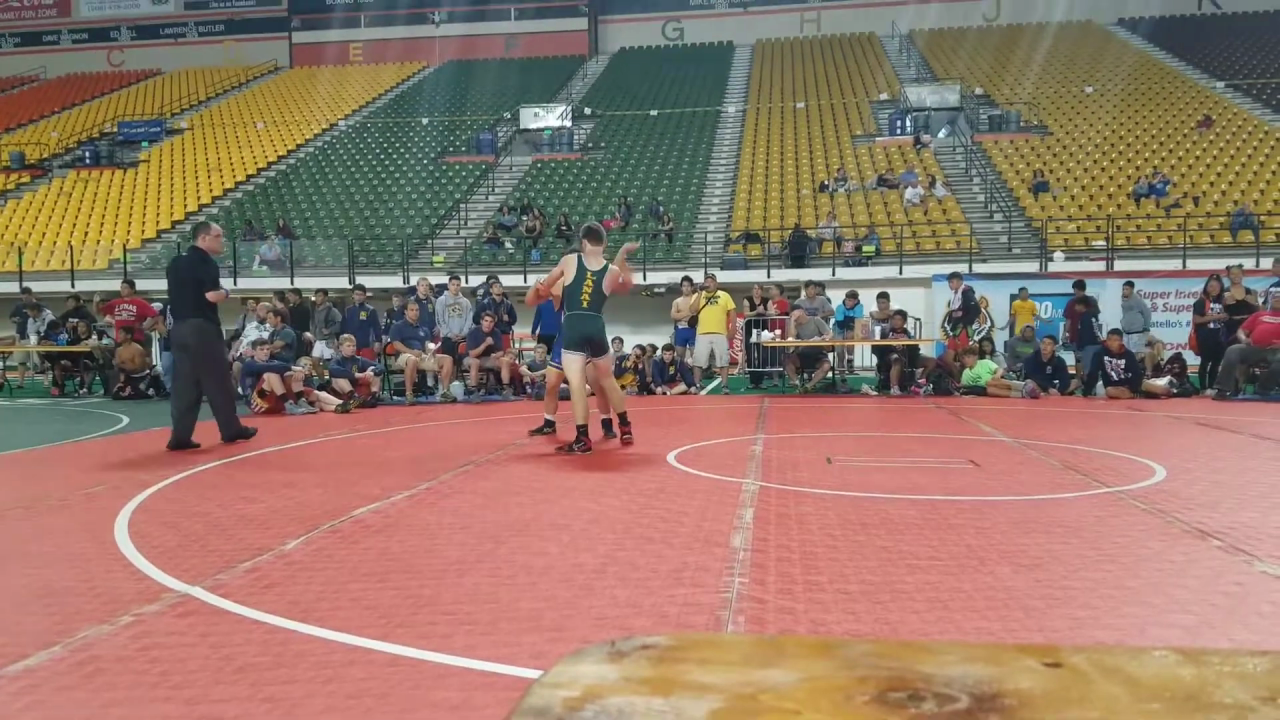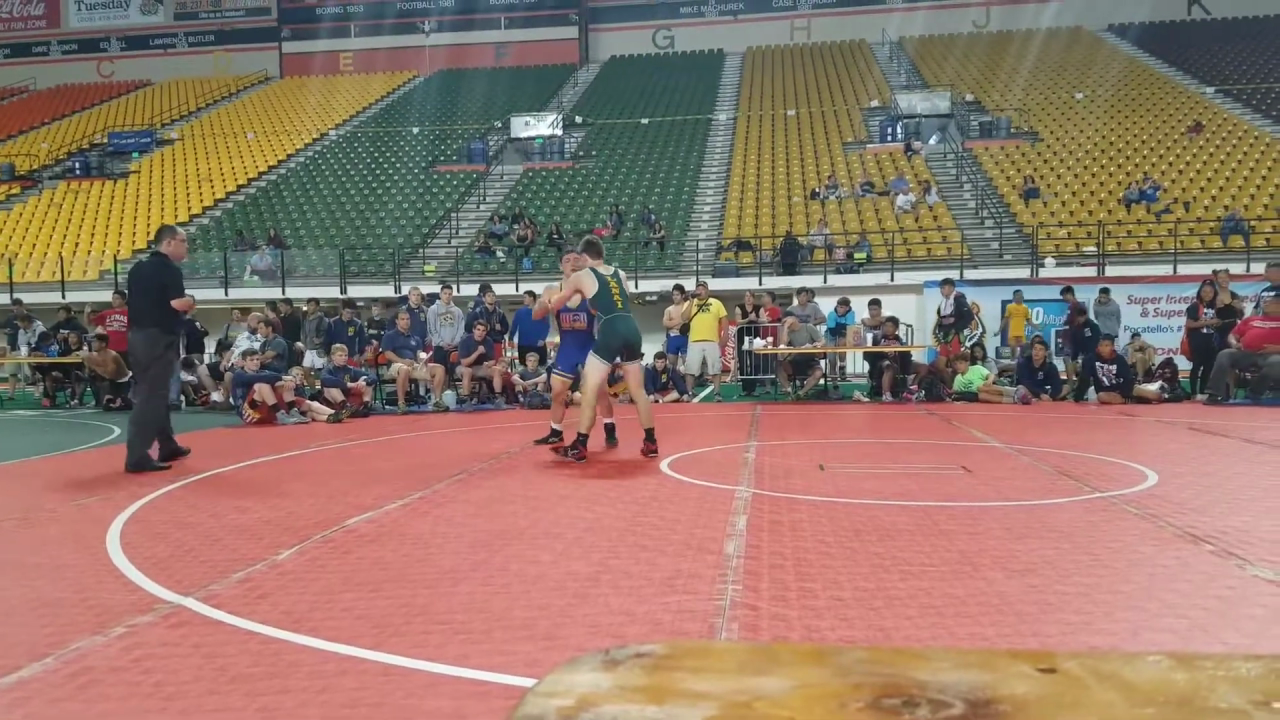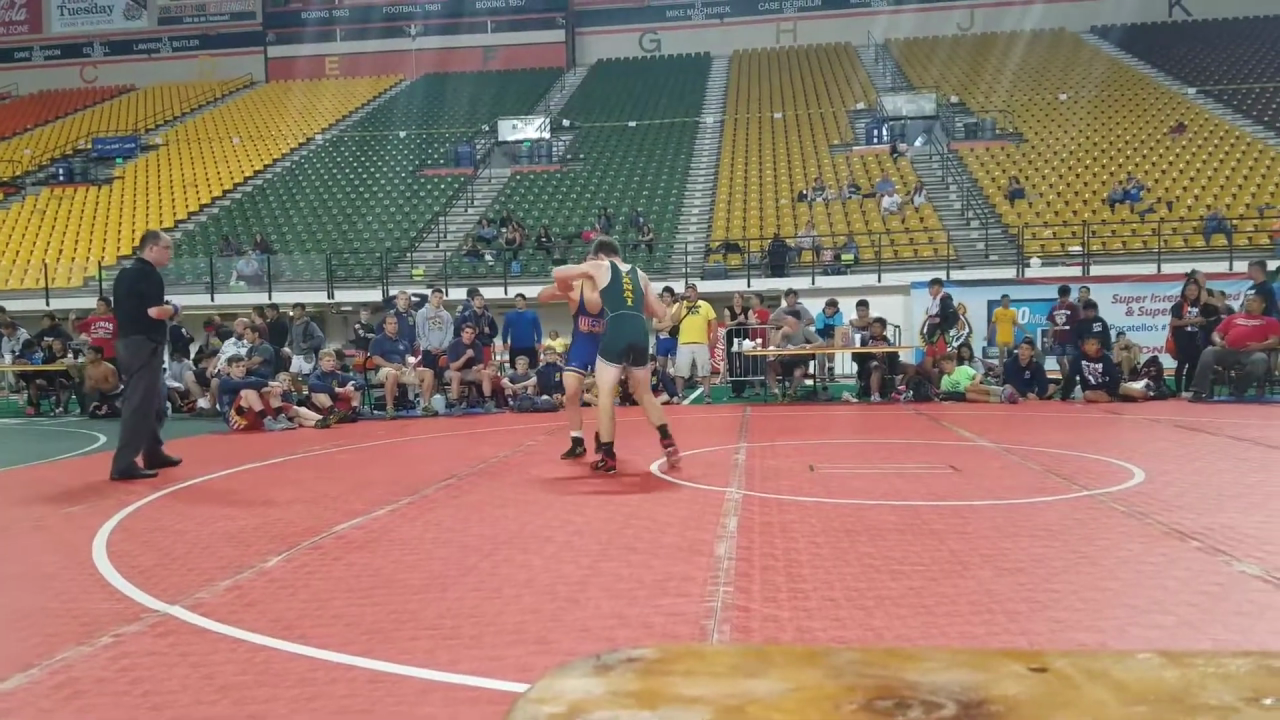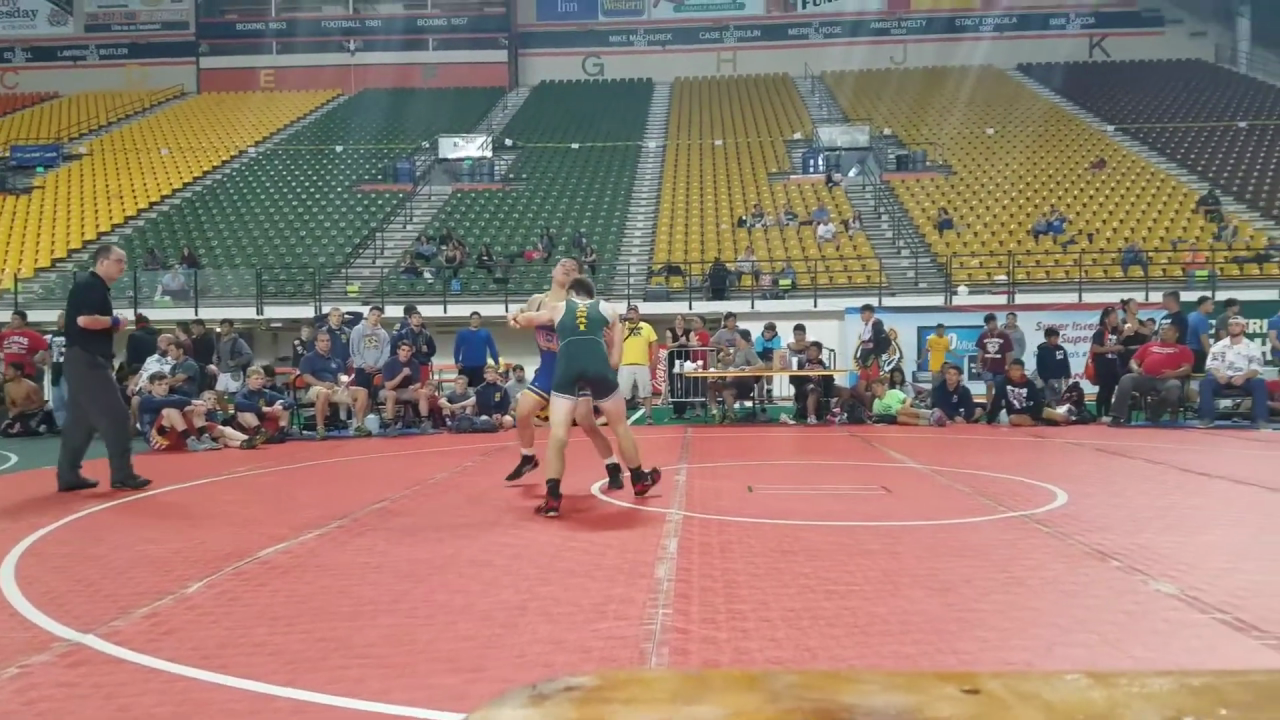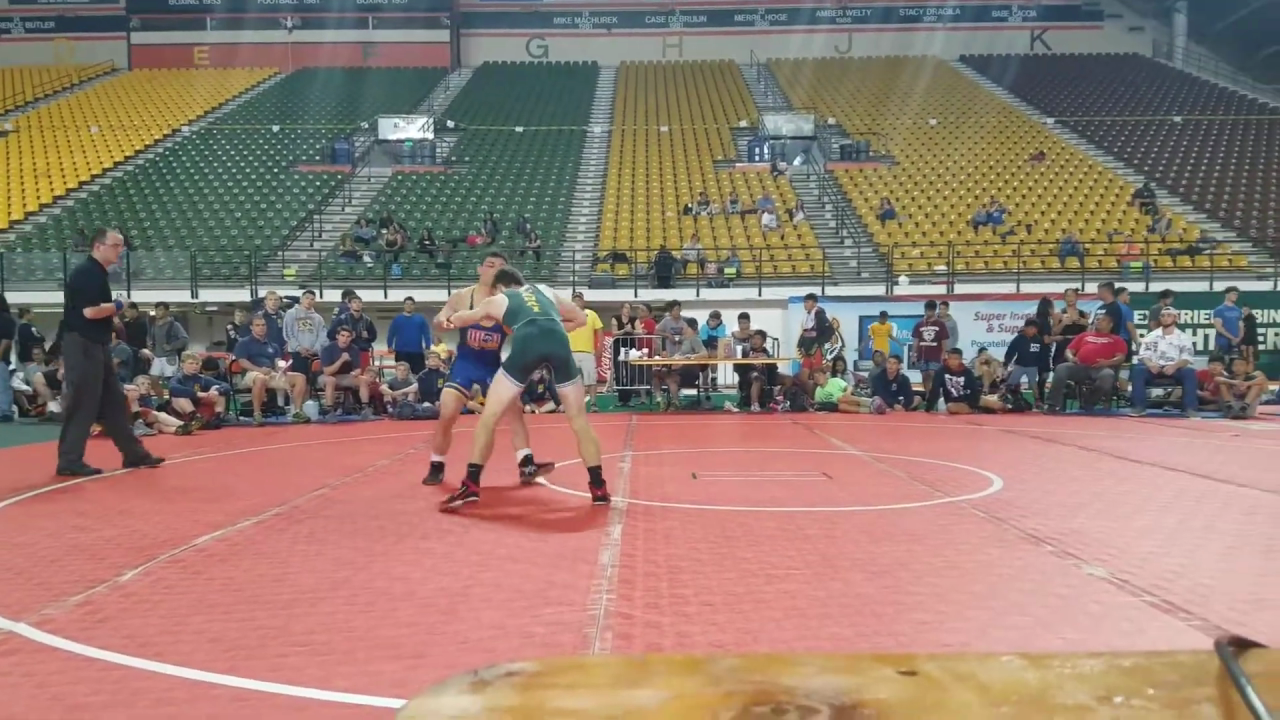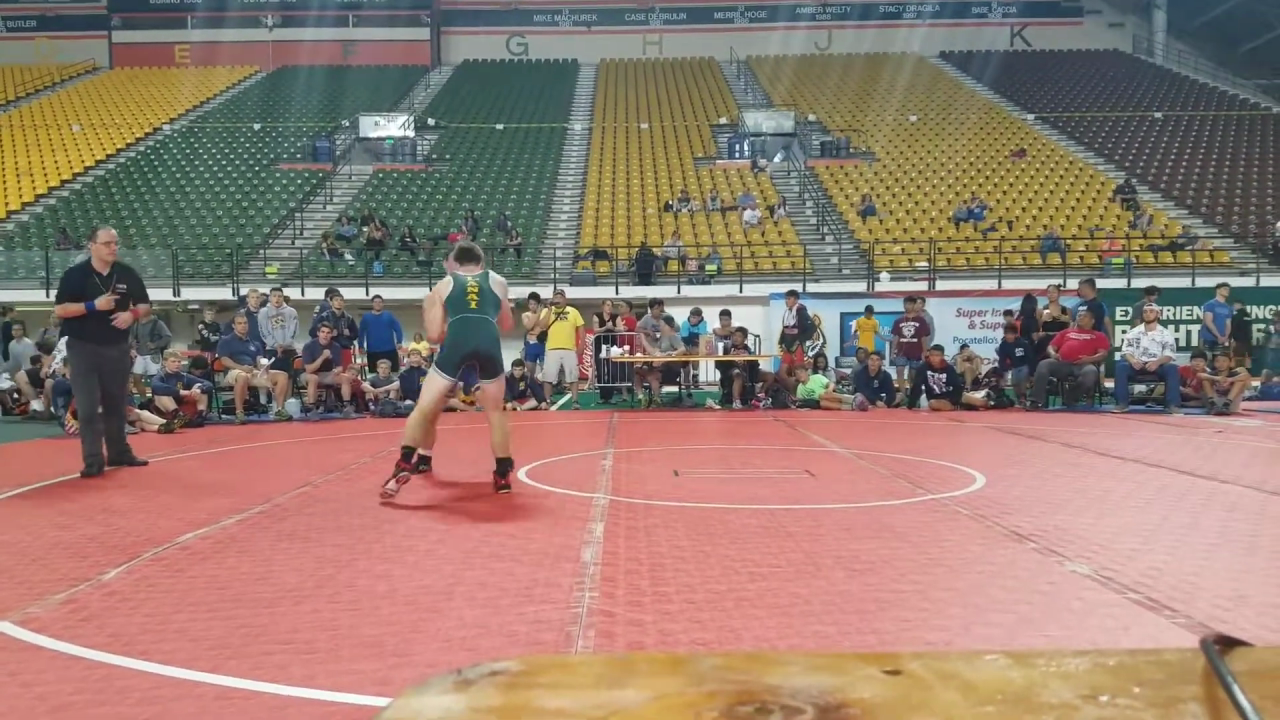
dt=0.7s
person 1, frame 1
left shoulder: (175, 263)
right shoulder: (206, 263)
right elbow: (213, 296)
right wrist: (224, 292)
left hip: (179, 327)
right hip: (202, 327)
left knee: (184, 383)
right knee: (218, 380)
left ankle: (180, 435)
right ankle: (231, 429)
person 1, frame 2
left shoulder: (138, 268)
right shoulder: (169, 268)
right elbow: (178, 303)
right wrist: (191, 300)
left hip: (137, 336)
right hip: (158, 338)
left knee: (154, 393)
right knee: (152, 396)
left ankle: (168, 446)
right ankle: (137, 456)
person 1, frame 3
left shoulder: (125, 274)
right shoulder: (149, 274)
right elbow: (155, 311)
left wrist: (165, 309)
right wrist: (173, 308)
left hip: (127, 343)
right hip: (143, 345)
left knee: (153, 401)
right knee: (140, 404)
left ankle: (153, 454)
right ankle: (123, 464)
person 1, frame 4
left shoulder: (98, 288)
right shoulder: (89, 286)
right elbow: (84, 320)
left wrist: (114, 325)
right wrist: (115, 322)
left hip: (86, 360)
right hip: (86, 361)
left knee: (79, 420)
right knee: (114, 416)
left ankle: (68, 475)
right ankle: (122, 474)
person 1, frame 5
left shoulder: (97, 272)
right shoulder: (87, 273)
right elbow: (90, 311)
left wrist: (114, 308)
right wrist: (118, 305)
left hip: (93, 346)
right hip: (83, 346)
left knee: (117, 401)
right knee: (83, 405)
left ankle: (133, 453)
right ankle: (70, 461)
person 1, frame 6
left shoulder: (128, 274)
right shoulder: (75, 275)
left elbow: (145, 304)
right elbow: (60, 309)
left wrist: (132, 313)
right wrist: (93, 305)
left hip: (117, 348)
right hip: (82, 348)
left knee: (116, 403)
right knee: (89, 406)
left ankle: (119, 452)
right ankle: (94, 460)
person 2, frame 1
left shoulder: (569, 261)
right shoulder: (613, 271)
left elbow: (545, 286)
right elbow: (625, 286)
left wrist: (539, 291)
right wrist: (622, 257)
left hip: (573, 328)
right hip: (596, 327)
left knee: (576, 383)
right knee: (607, 380)
left ankle: (582, 439)
right ankle: (625, 428)
person 2, frame 2
left shoulder: (581, 277)
right shoulder: (619, 274)
left elbow: (556, 304)
left wrist: (551, 301)
left hip: (609, 332)
right hip: (632, 330)
left knee: (590, 391)
right knee: (637, 389)
left ankle: (579, 447)
right ankle: (650, 443)
person 2, frame 3
left shoulder: (598, 268)
right shoulder: (640, 275)
left elbow: (557, 274)
right elbow: (660, 311)
left wrist: (566, 288)
left hip: (615, 333)
right hip: (640, 332)
left knee: (605, 396)
right knee: (644, 394)
left ankle: (608, 457)
right ankle: (667, 440)
person 2, frame 4
left shoulder: (560, 308)
right shoulder: (607, 308)
left elbow: (524, 319)
right elbow: (615, 358)
left wrist: (518, 319)
left hip: (568, 364)
right hip: (598, 364)
left knee: (558, 434)
right knee: (619, 427)
left ankle: (553, 497)
right ankle: (640, 481)
person 2, frame 5
left shoulder: (497, 301)
right shoulder: (545, 291)
left elbow: (457, 320)
right elbow: (580, 318)
left wrist: (450, 318)
left hip: (526, 344)
right hip: (558, 344)
left knee: (489, 417)
right knee: (579, 420)
left ankle: (471, 485)
right ankle: (598, 487)
person 2, frame 6
left shoulder: (443, 285)
right shoulder: (498, 281)
left elbow: (433, 335)
right elbow: (507, 325)
left hip: (457, 344)
right hip: (489, 343)
left knee: (424, 409)
right knee: (495, 413)
left ankle: (404, 467)
right ankle: (503, 476)
person 3, frame 1
right shoulder: (557, 286)
right elbow: (529, 301)
right wrist: (537, 288)
right hip: (564, 343)
left knee: (597, 384)
right knee: (551, 386)
left ankle: (607, 424)
right ankle: (549, 424)
person 3, frame 2
right shoulder: (552, 290)
right elbow: (536, 315)
right wrist: (544, 303)
left hip: (588, 348)
right hip: (566, 350)
right knee: (557, 394)
left ankle: (610, 430)
right ankle: (556, 433)
person 3, frame 3
right shoulder: (574, 288)
right elbow: (542, 297)
right wrist: (558, 288)
left hip: (602, 349)
right hip: (578, 349)
right knee: (571, 395)
left ankle: (601, 435)
right ankle: (577, 444)
person 3, frame 4
right shoulder: (536, 302)
right wrist: (515, 318)
right hip: (546, 371)
left knee: (587, 424)
right knee: (522, 414)
left ankle: (614, 470)
right ankle: (527, 460)
person 3, frame 5
right shoulder: (462, 296)
right elbow: (441, 321)
right wrist: (442, 320)
left hip: (493, 365)
right hip: (464, 364)
left knee: (514, 410)
right knee: (446, 416)
left ankle: (527, 464)
right ankle: (437, 466)
person 3, frame 6
right shoulder: (438, 293)
left hip: (476, 360)
right hip: (448, 358)
left knee: (496, 409)
right knee: (429, 410)
left ankle: (502, 460)
right ankle: (424, 459)
